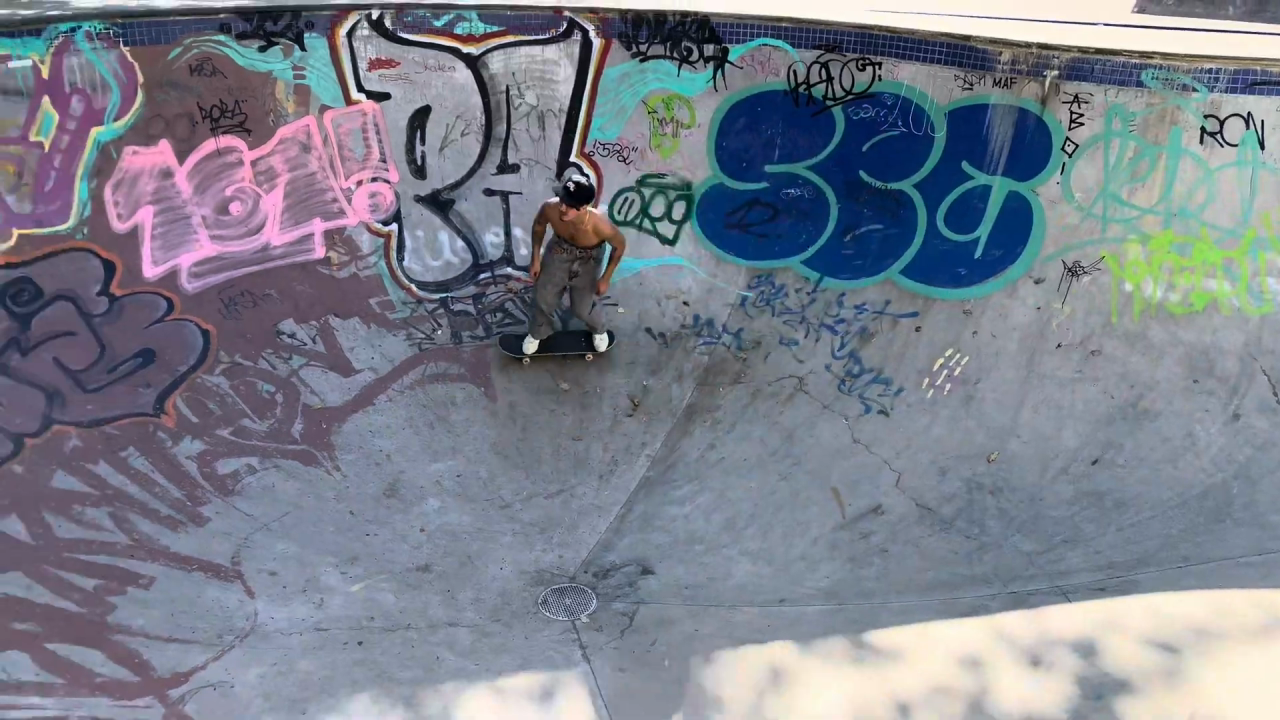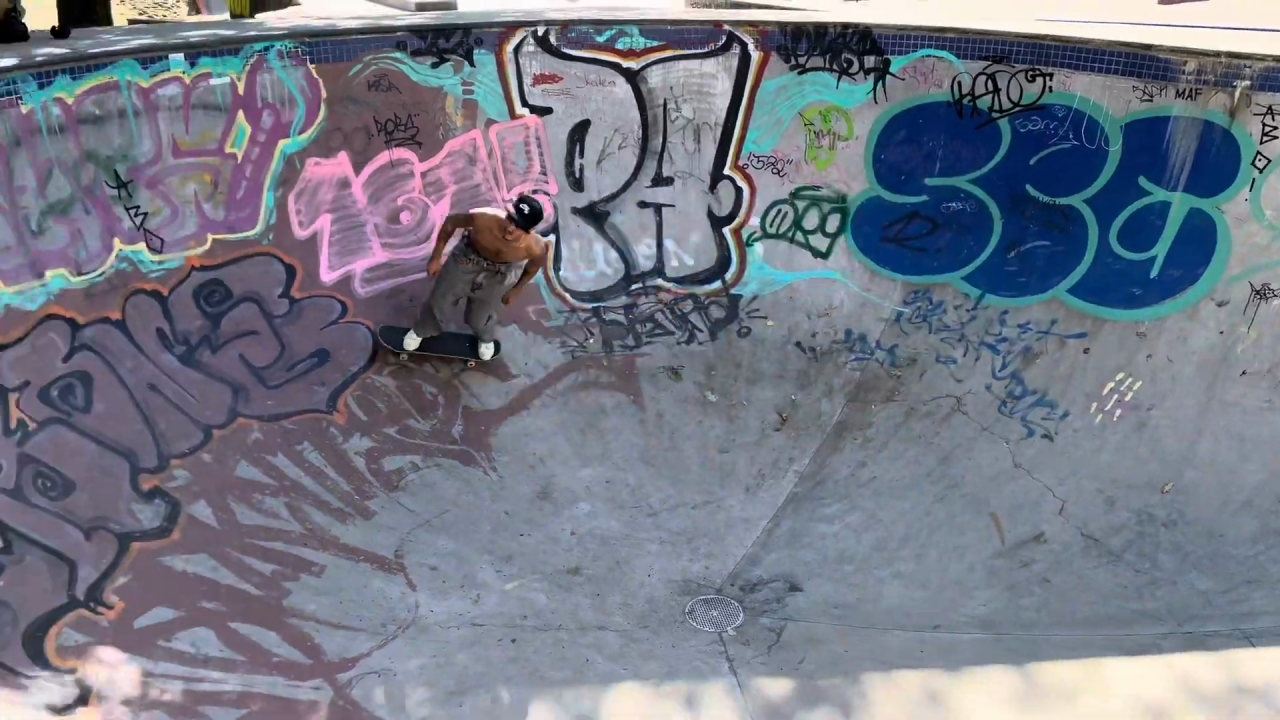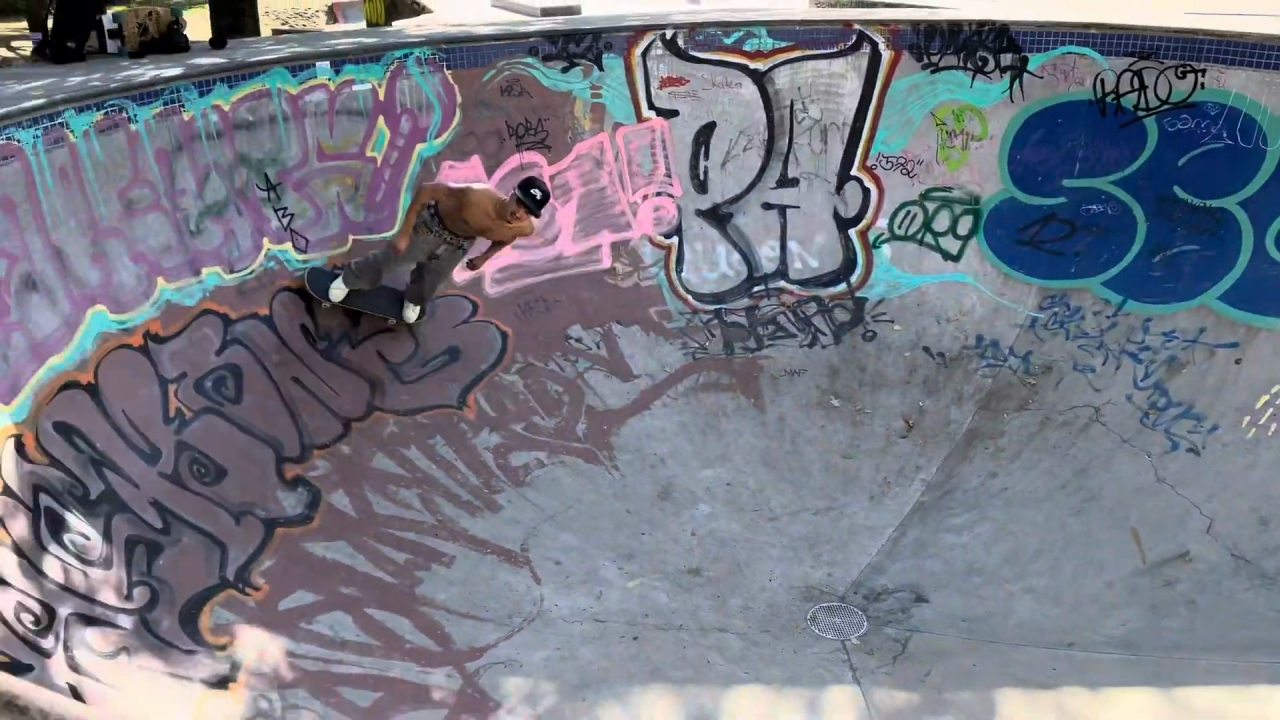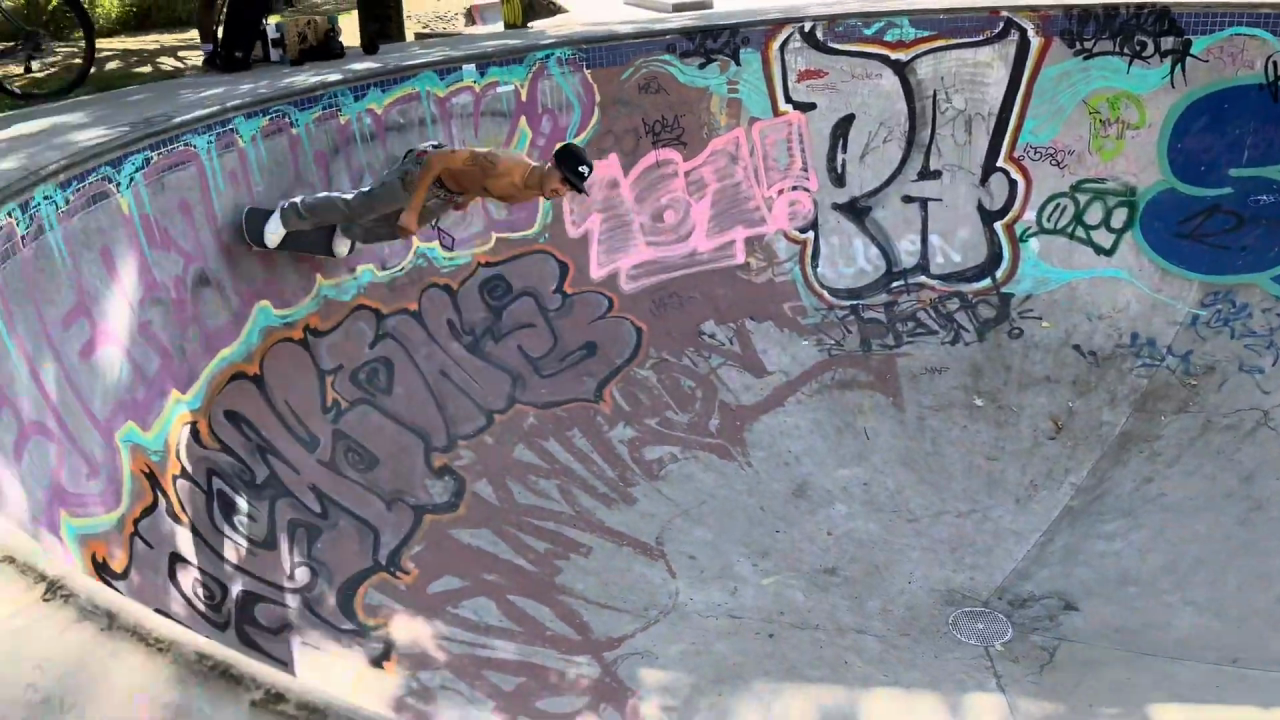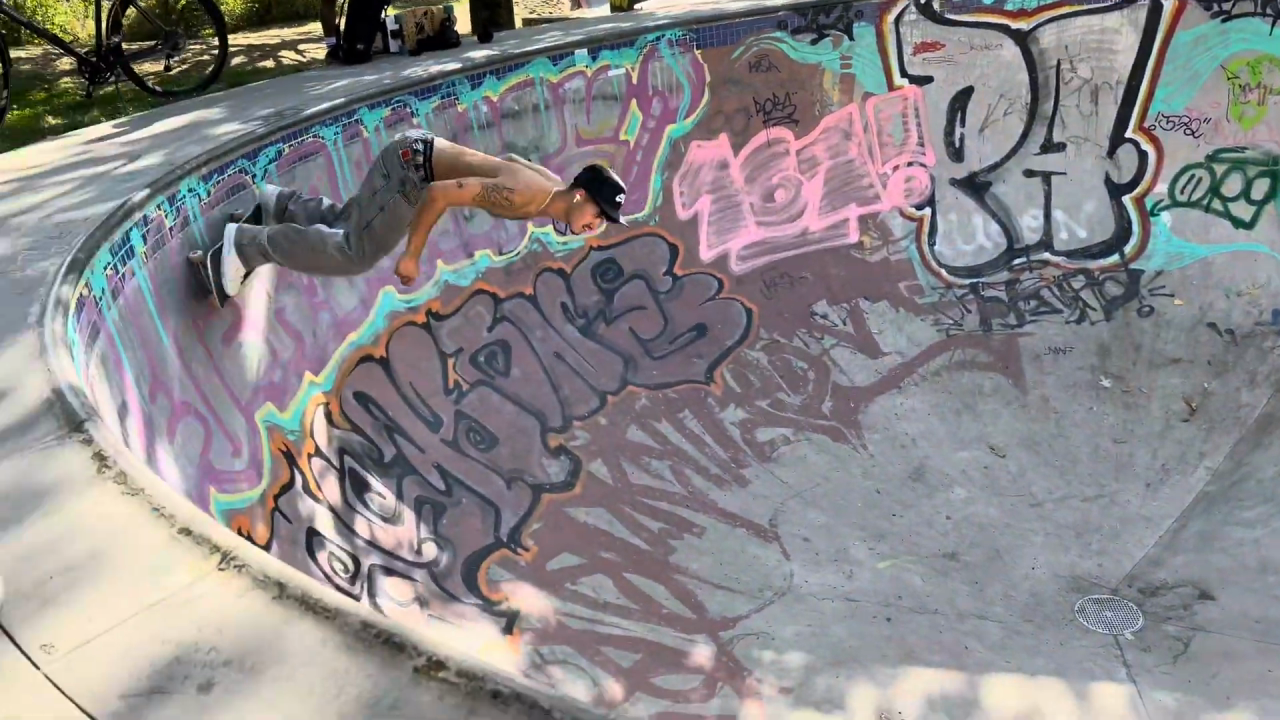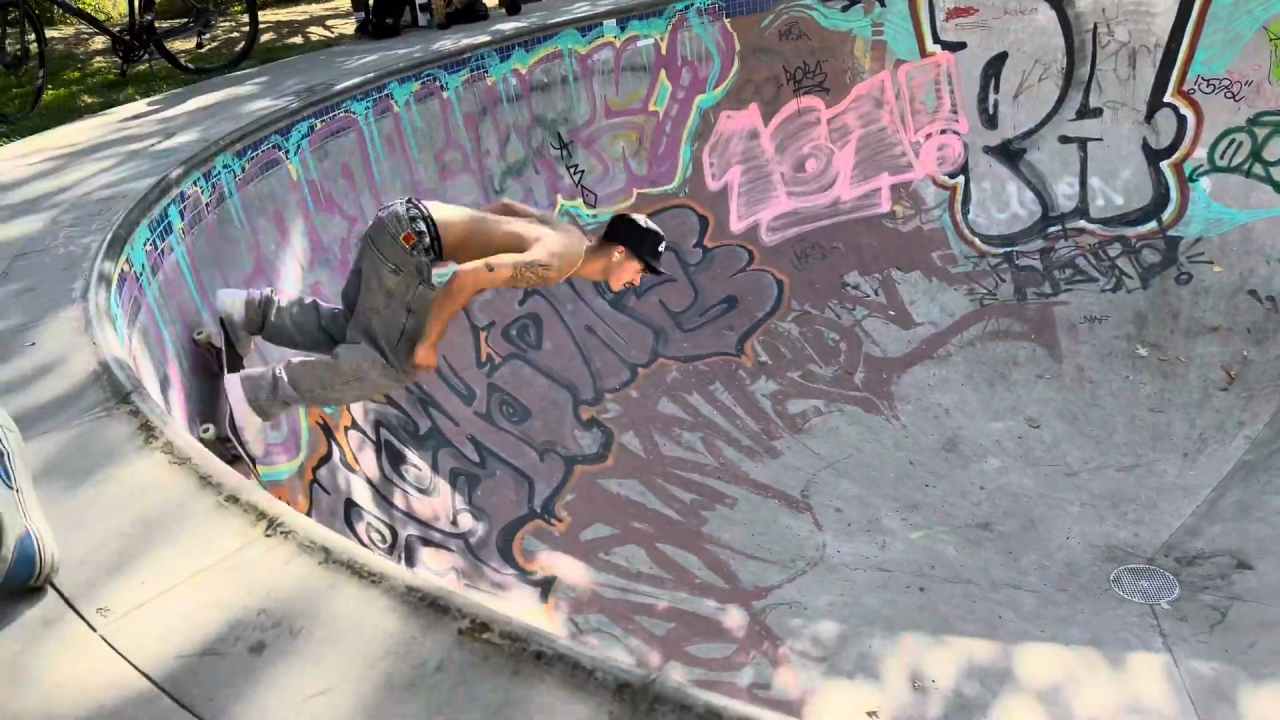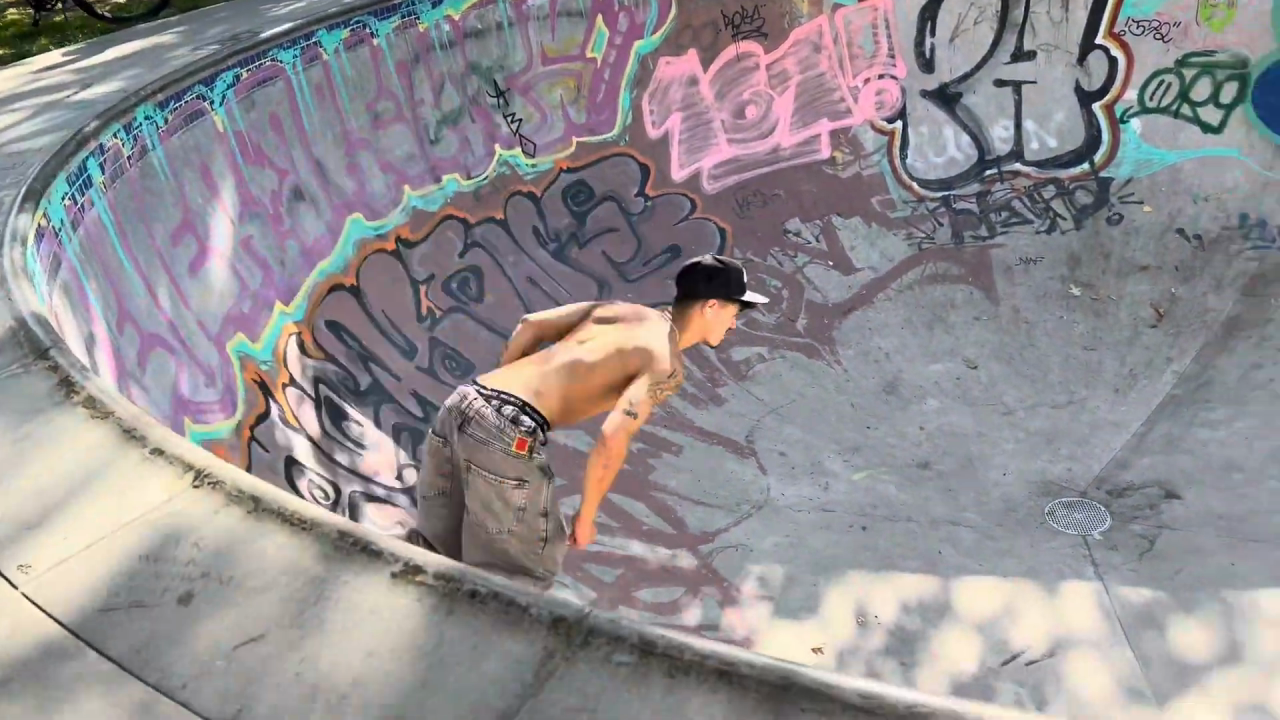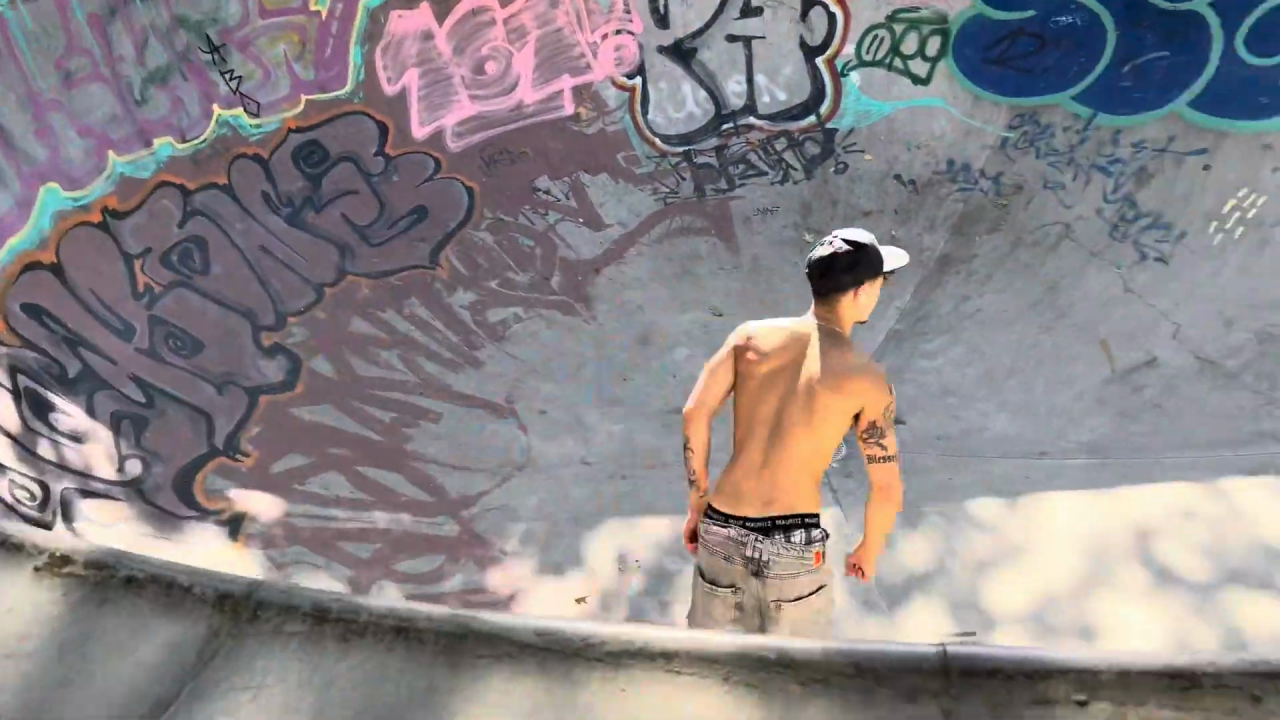
dt=0.2s
person 1, frame 1
left shoulder: (601, 225)
right shoulder: (550, 208)
left elbow: (620, 245)
right elbow: (539, 225)
left wrist: (606, 278)
right wrist: (536, 259)
left hip: (589, 255)
right hip: (561, 248)
left knee: (581, 308)
right knee: (544, 297)
left ankle: (598, 329)
right ankle: (538, 333)
person 1, frame 2
left shoulder: (535, 247)
right shoulder: (482, 218)
left elbow: (536, 263)
right elbow: (450, 222)
left wrist: (516, 290)
right wrist: (436, 258)
left hip: (497, 269)
right hip: (469, 255)
left knee: (478, 320)
right knee: (439, 301)
left ankle: (486, 337)
right ankle: (421, 331)
person 1, frame 3
left shoulder: (525, 228)
right shoulder: (476, 197)
right elbow: (426, 190)
left wrist: (485, 257)
right wrist: (404, 232)
left hip: (459, 241)
right hip: (433, 224)
left knee: (429, 283)
right knee: (386, 259)
left ankle: (413, 298)
right ankle: (349, 280)
person 1, frame 4
left shoulder: (539, 189)
right shoulder: (505, 167)
right elbow: (441, 158)
left wrist: (469, 195)
right wrist: (411, 210)
left hip: (449, 191)
right hip: (427, 168)
left knee: (393, 227)
right knee: (358, 206)
left ankle: (349, 232)
right ankle: (291, 215)
person 1, frame 5
left shoulder: (553, 186)
right shoulder: (522, 195)
left elbow: (509, 158)
right elbow: (439, 193)
right wrist: (412, 255)
left hip: (426, 159)
right hip: (414, 163)
left knee: (350, 224)
right knee: (356, 254)
left ankle: (278, 203)
right ankle: (243, 243)
person 1, frame 6
left shoulder: (568, 234)
right shoulder: (556, 263)
left elbow: (503, 205)
right elbow: (464, 278)
right wrist: (429, 343)
left hip: (402, 217)
right hip: (408, 238)
left knee: (351, 334)
right knee: (392, 366)
left ankle: (249, 312)
right ankle: (254, 395)
person 1, frame 7
left shoulder: (619, 311)
right shoulder: (666, 365)
left elbow: (529, 322)
right elbow: (612, 438)
right wrist: (587, 518)
left hip: (464, 408)
right hip: (507, 437)
right knee: (521, 576)
person 1, frame 8
left shoulder: (751, 334)
right shoulder: (868, 381)
left elbow: (694, 412)
right elbow: (888, 492)
left wrist: (697, 502)
right wrist: (870, 548)
left hip: (721, 538)
right hip: (791, 554)
